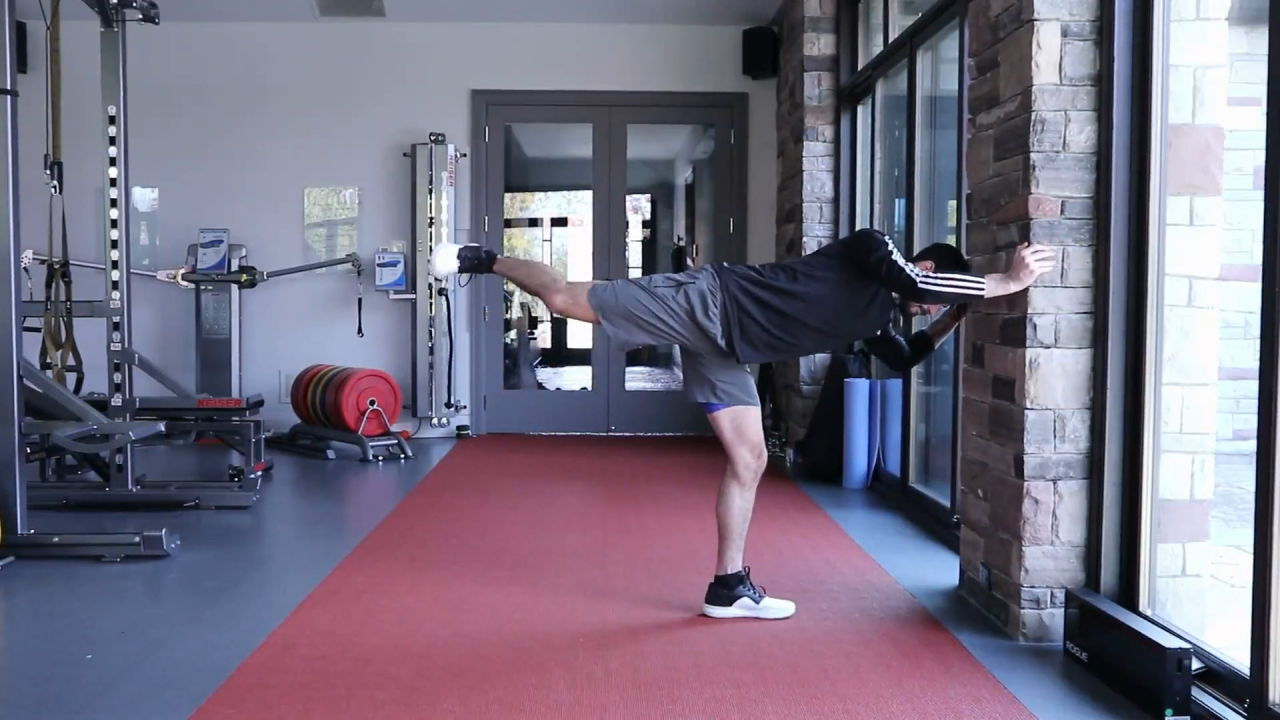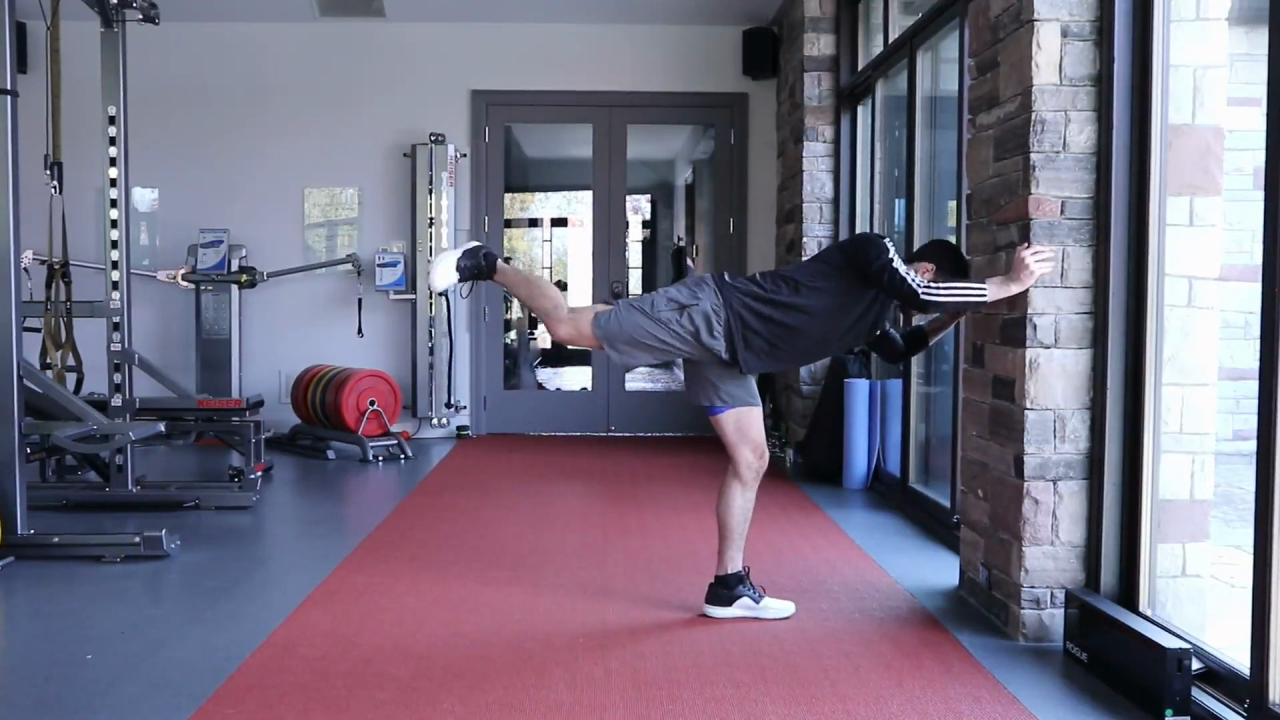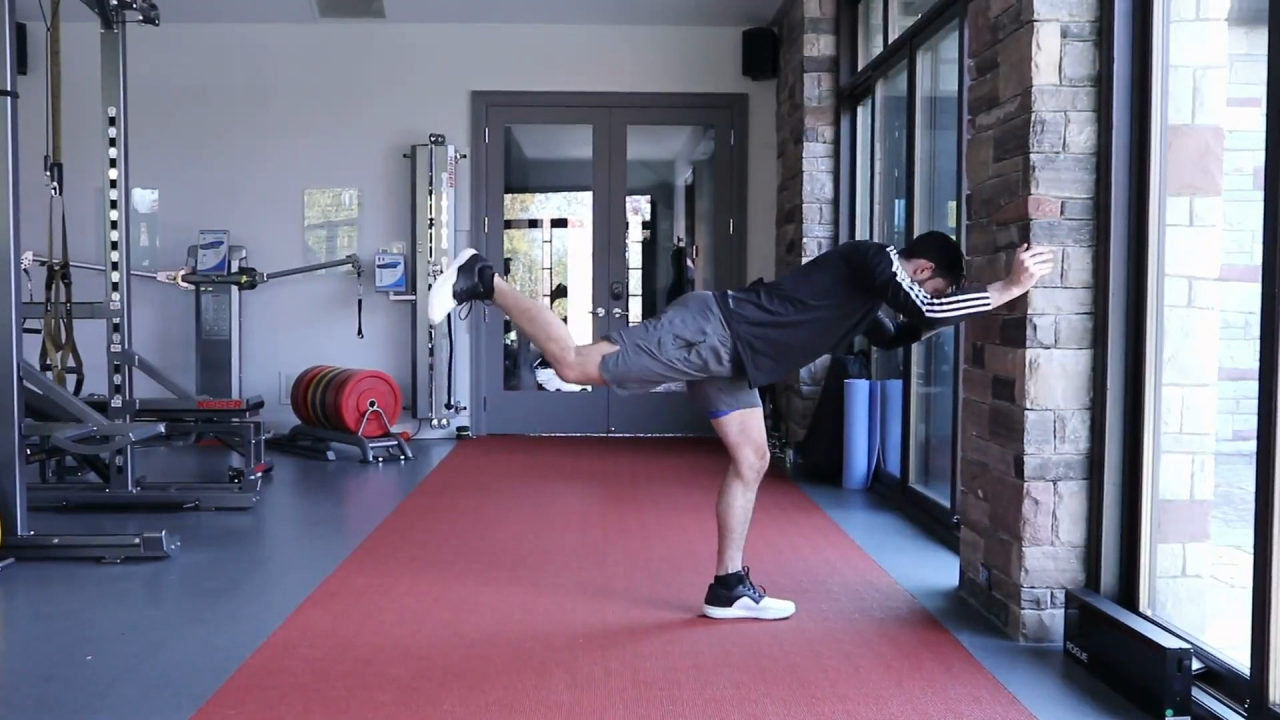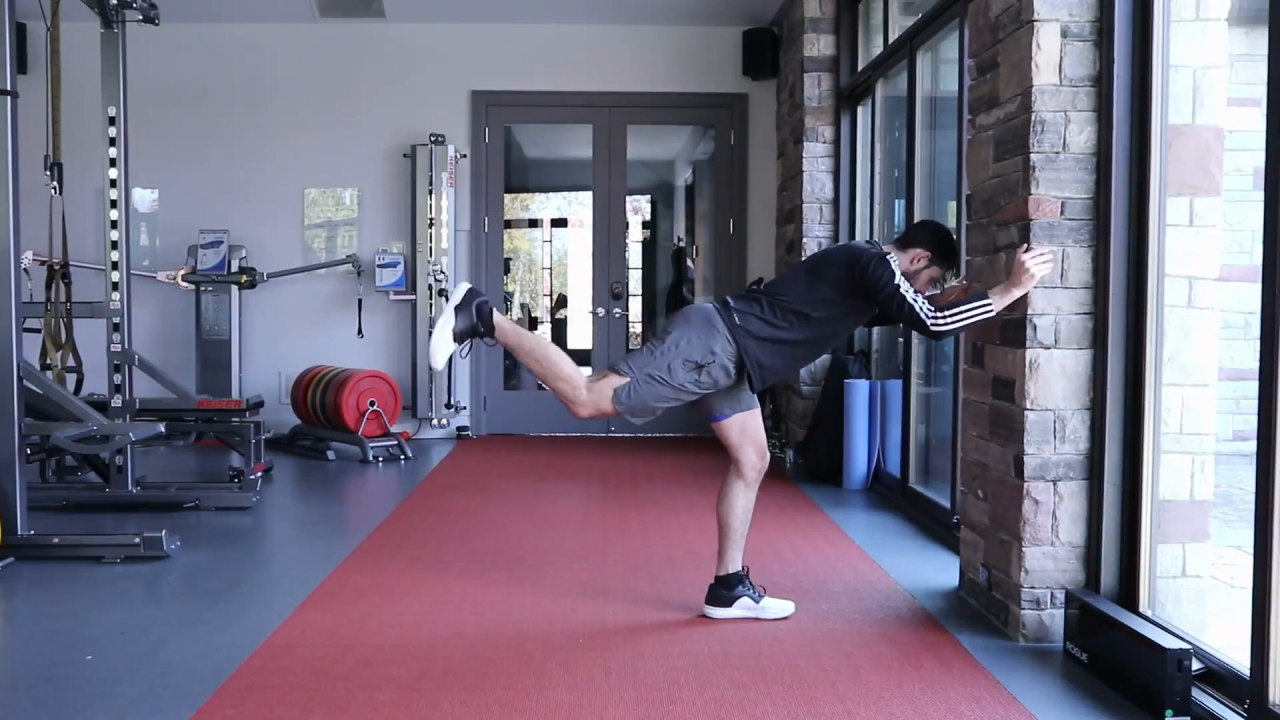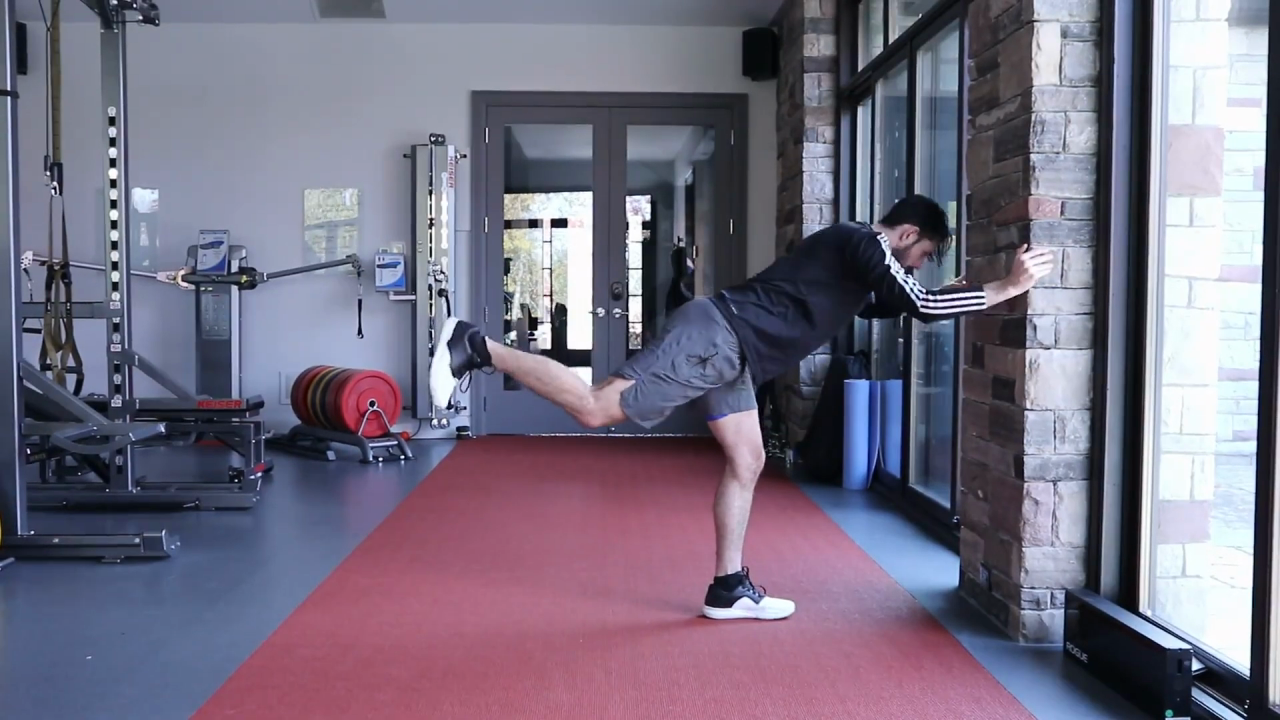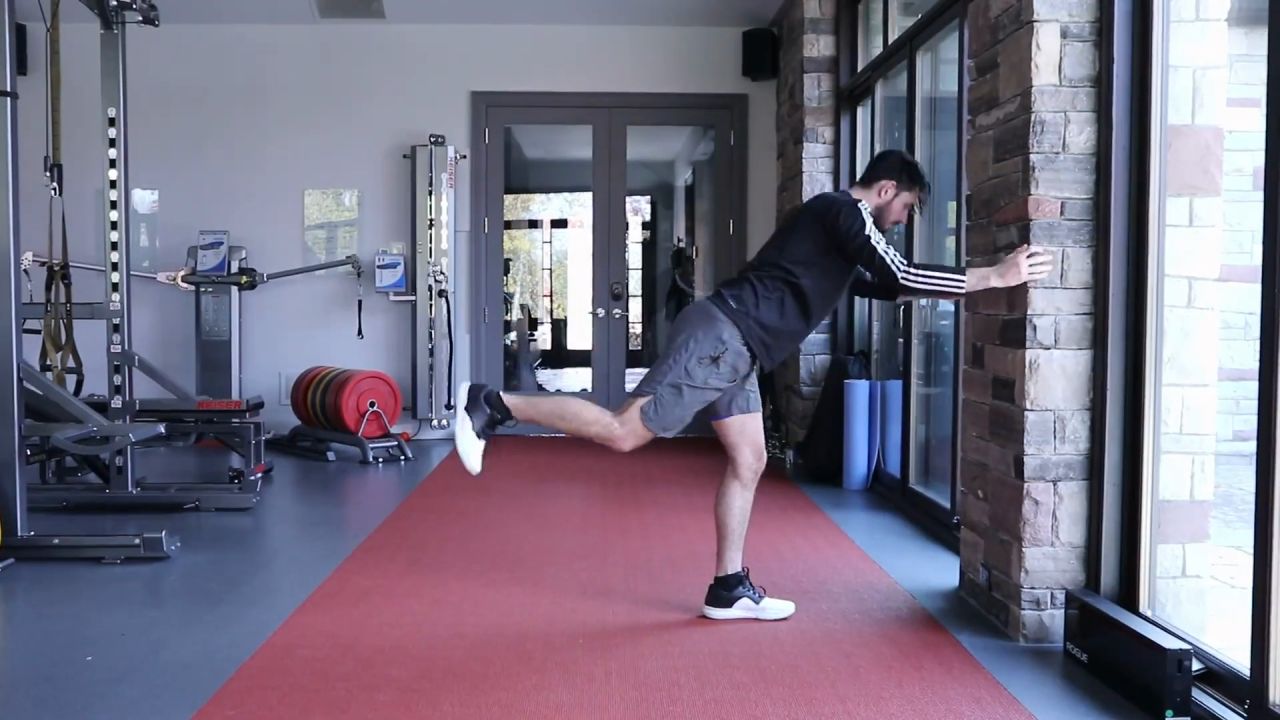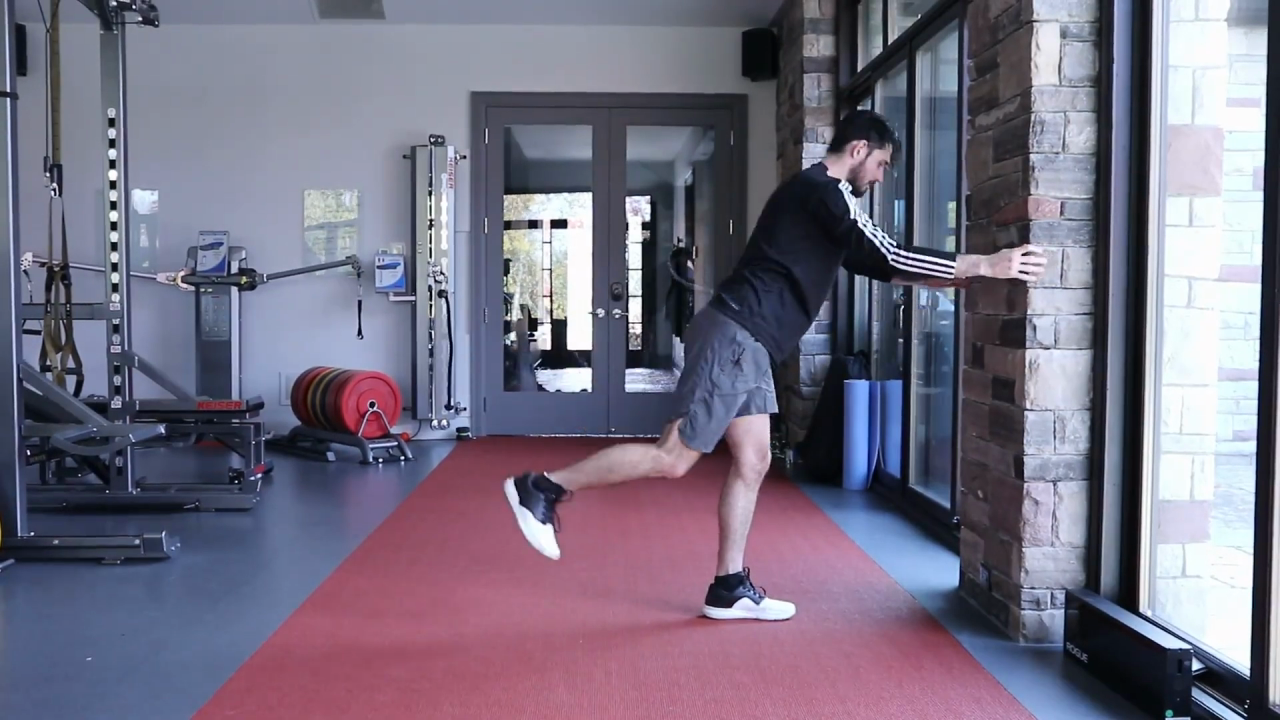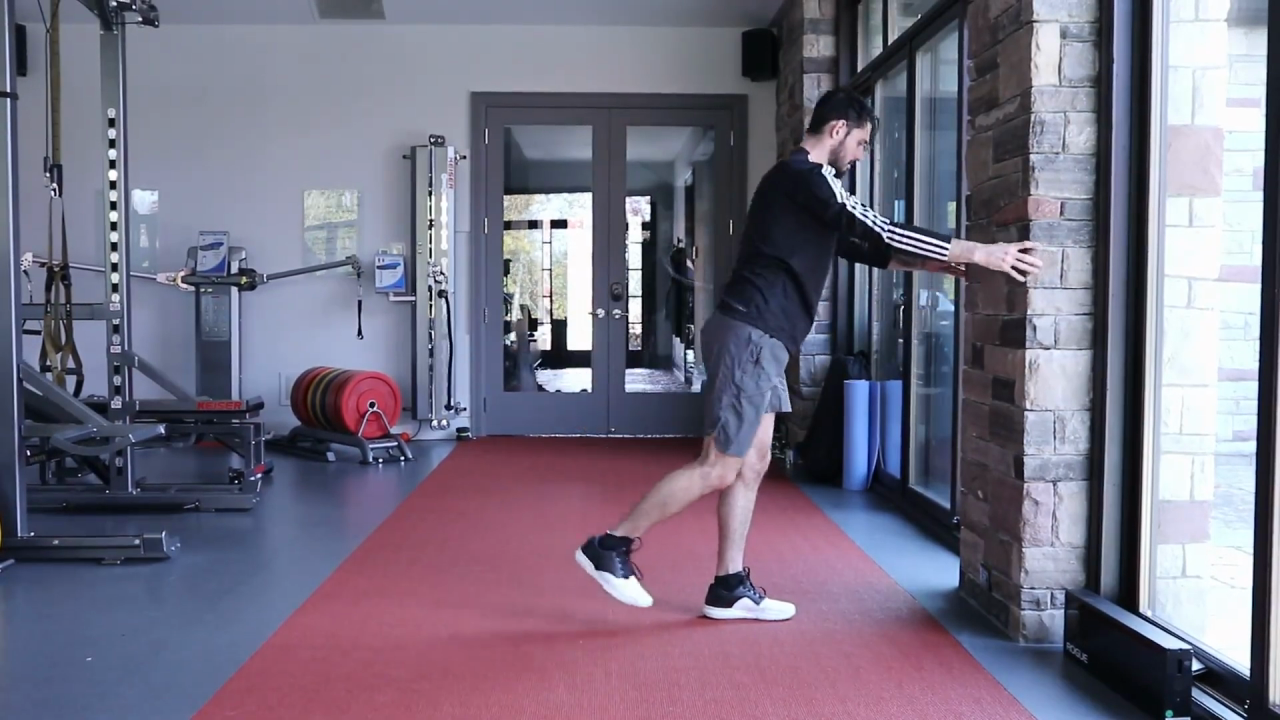
dt=0.2s
person 1, frame 1
left shoulder: (877, 309)
right shoulder: (873, 246)
left elbow: (905, 356)
right elbow: (924, 285)
left wrist: (956, 317)
right wrist: (1008, 282)
left hip: (724, 345)
right hip: (704, 303)
left knee: (749, 460)
right knee: (566, 297)
left ankle: (730, 587)
right ankle: (486, 260)
person 1, frame 2
left shoulder: (873, 302)
right shoulder: (874, 250)
left elbow: (901, 347)
right elbow: (923, 296)
left wrist: (950, 316)
right wrist: (1008, 284)
left hip: (724, 350)
right hip: (706, 314)
left knee: (751, 460)
right knee: (570, 325)
left ankle: (729, 587)
right ankle: (486, 264)
person 1, frame 3
left shoulder: (868, 287)
right shoulder: (873, 258)
left elbow: (894, 334)
right elbow: (929, 315)
left wrist: (954, 306)
right wrist: (1008, 288)
left hip: (724, 355)
right hip: (707, 334)
left knee: (752, 460)
right knee: (579, 363)
left ankle: (729, 587)
right ankle: (483, 281)
person 1, frame 4
left shoulder: (860, 270)
right shoulder: (874, 262)
left elbow: (888, 315)
right elbow: (930, 325)
left wrist: (945, 300)
right wrist: (1009, 290)
left hip: (723, 354)
right hip: (711, 345)
left knee: (752, 461)
right knee: (586, 398)
left ankle: (729, 587)
right ankle: (481, 318)
person 1, frame 5
left shoulder: (850, 247)
right shoulder: (864, 241)
left elbow: (873, 305)
right elbow: (916, 302)
left wrist: (949, 295)
right wrist: (1004, 288)
left hip: (726, 348)
right hip: (714, 339)
left knee: (747, 461)
right knee: (599, 405)
left ankle: (728, 588)
right ankle: (475, 351)
person 1, frame 6
left shoulder: (834, 218)
right shoulder: (844, 210)
left elbow: (871, 283)
right elbow: (897, 274)
left wrist: (950, 285)
right wrist: (994, 275)
left hip: (735, 345)
right hip: (721, 336)
left knee: (748, 462)
right knee: (627, 431)
left ankle: (728, 587)
right ankle: (494, 406)
person 1, frame 7
left shoulder: (813, 193)
right shoulder: (823, 191)
left elbow: (865, 261)
right elbow: (883, 252)
left wrist: (941, 276)
right wrist: (984, 264)
left hip: (748, 342)
right hip: (735, 336)
left knee: (753, 461)
right knee: (673, 457)
left ankle: (730, 588)
right ankle: (543, 489)
person 1, frame 8
left shoulder: (797, 180)
right shoulder: (807, 177)
left elbow: (857, 244)
right elbow: (877, 231)
left wrist: (931, 264)
right wrist: (978, 252)
left hip: (758, 336)
right hip: (750, 334)
left knee: (752, 463)
right knee: (721, 469)
left ankle: (729, 587)
right ankle: (609, 548)
